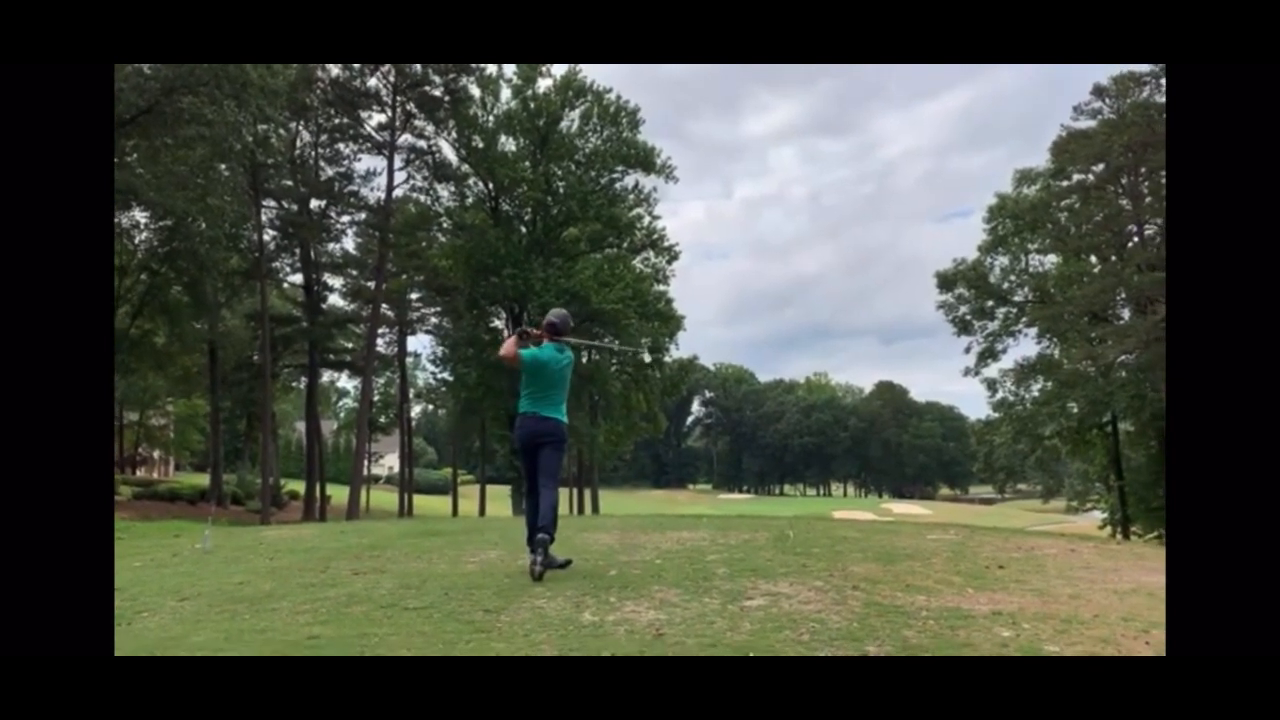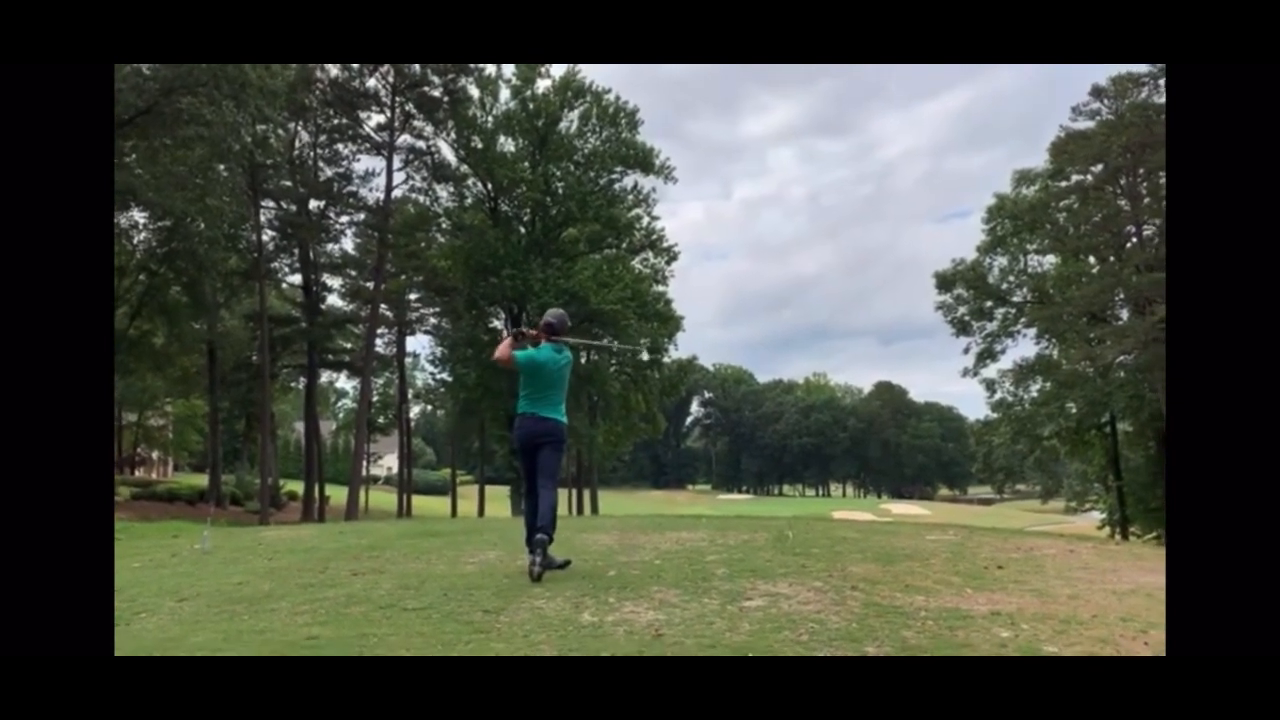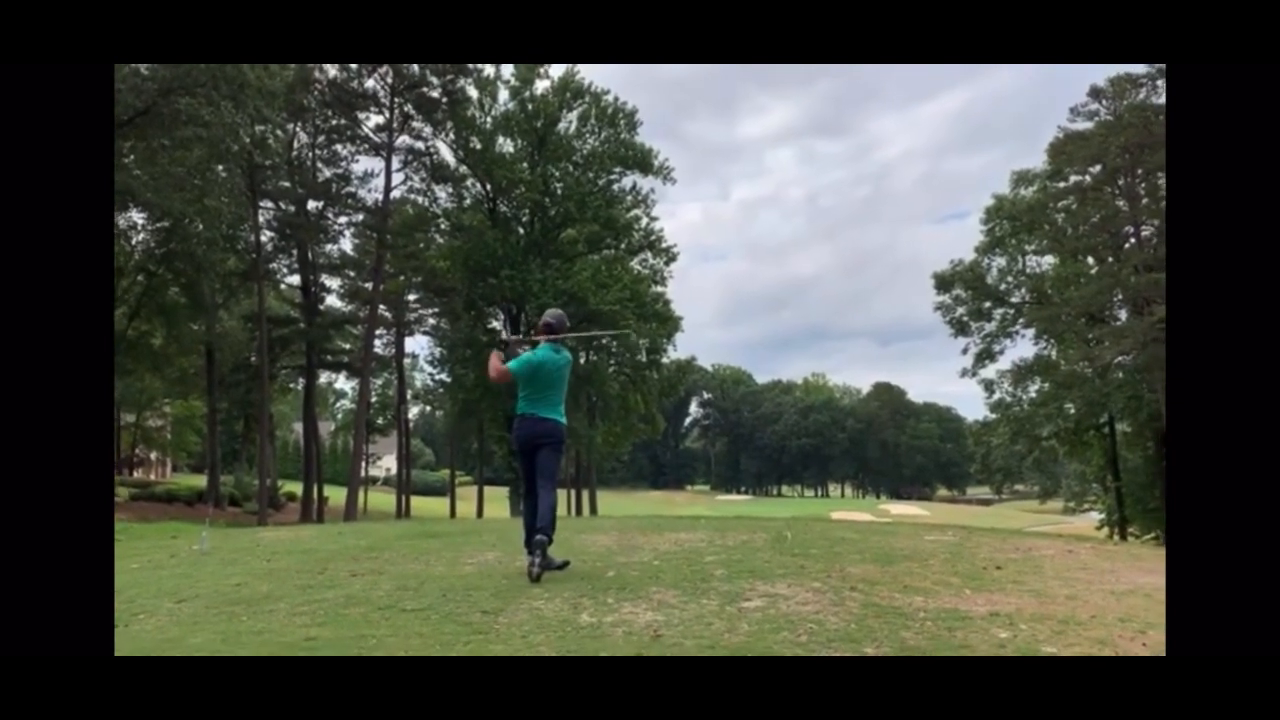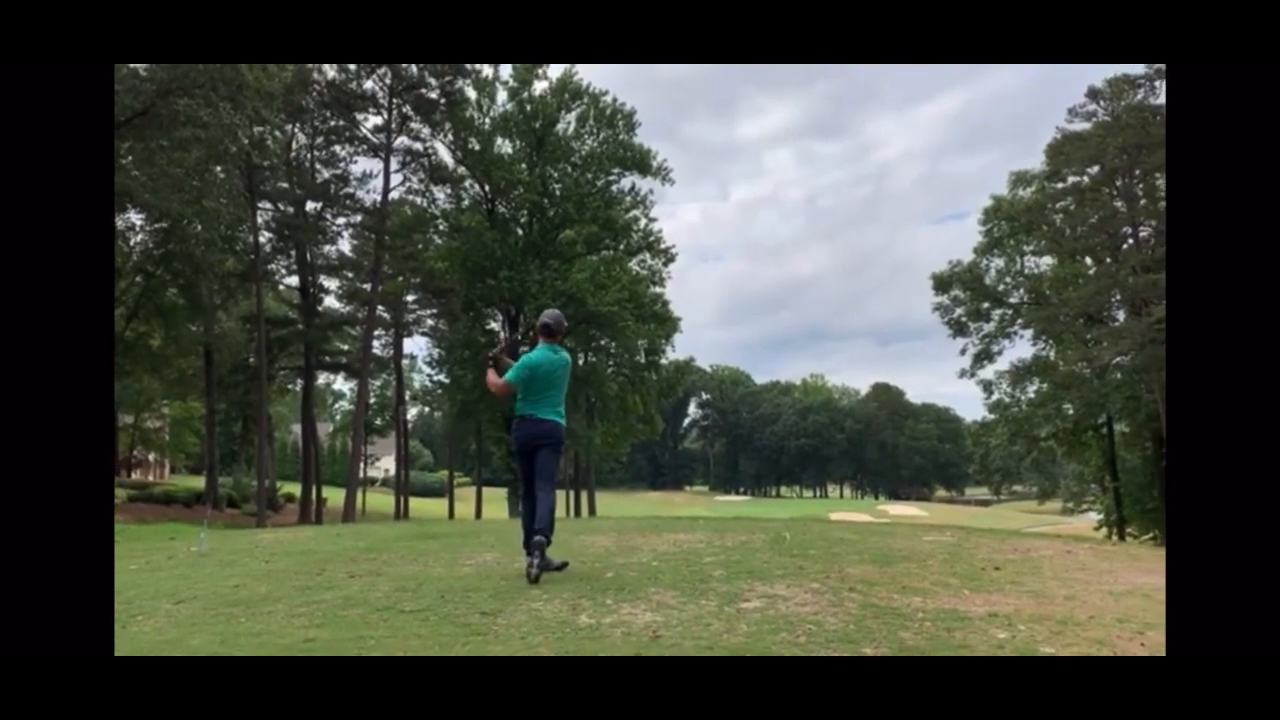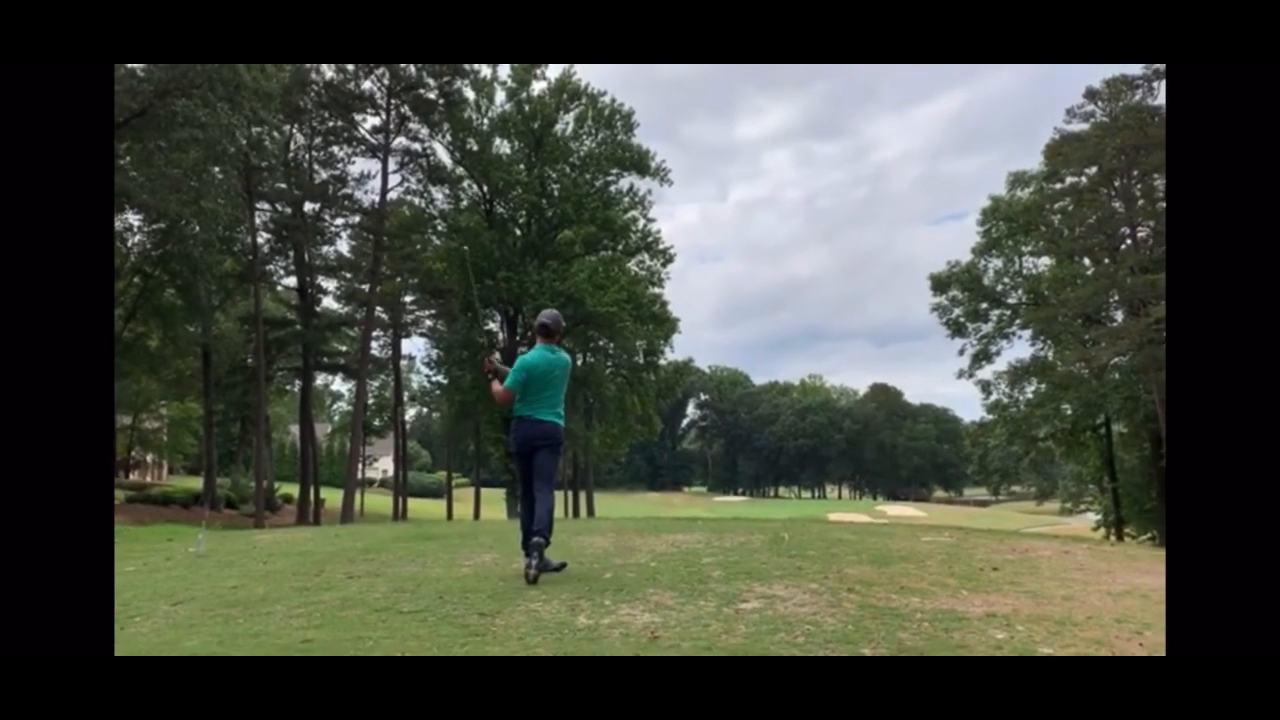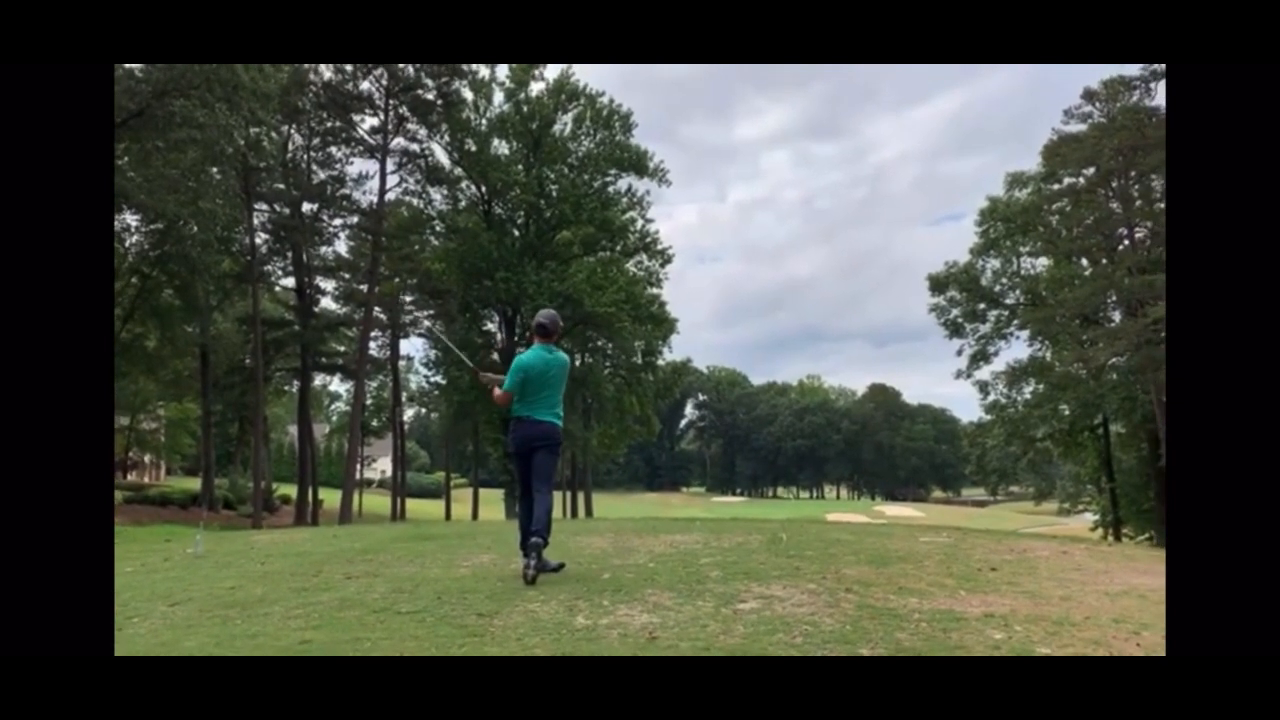
dt=0.1s
person 1, frame 1
left shoulder: (540, 356)
right shoulder: (567, 356)
left elbow: (506, 354)
left wrist: (518, 336)
right wrist: (537, 341)
left hip: (528, 425)
right hip: (554, 427)
left knee: (532, 489)
right knee: (548, 486)
left ankle: (537, 550)
right ankle: (544, 537)
person 1, frame 2
left shoulder: (537, 357)
right shoulder: (565, 356)
left elbow: (500, 357)
left wrist: (513, 337)
right wrist: (535, 342)
left hip: (526, 426)
right hip: (553, 427)
left knee: (531, 489)
right knee: (547, 486)
left ankle: (536, 550)
right ankle: (543, 538)
person 1, frame 3
left shoulder: (533, 358)
right shoulder: (565, 358)
left elbow: (496, 373)
left wrist: (497, 351)
right wrist: (517, 351)
left hip: (526, 427)
right hip: (552, 428)
left knee: (530, 490)
right knee: (547, 487)
left ankle: (534, 551)
right ankle: (542, 539)
person 1, frame 4
left shoulder: (531, 359)
right shoulder: (565, 359)
left elbow: (499, 389)
left wrist: (492, 369)
right wrist: (507, 362)
left hip: (525, 428)
right hip: (551, 429)
left knee: (528, 491)
right knee: (545, 489)
left ankle: (533, 552)
right ankle: (540, 540)
person 1, frame 5
left shoulder: (527, 360)
right shoulder: (565, 360)
left elbow: (504, 397)
left wrist: (494, 383)
right wrist: (500, 369)
left hip: (523, 429)
right hip: (551, 430)
left knee: (527, 492)
right knee: (544, 489)
left ankle: (532, 553)
right ankle: (539, 541)
person 1, frame 6
left shoulder: (523, 360)
right shoulder: (563, 361)
left elbow: (504, 400)
left wrist: (495, 387)
right wrist: (500, 379)
left hip: (522, 429)
right hip: (549, 430)
left knee: (525, 493)
right knee: (542, 490)
left ankle: (530, 553)
right ankle: (537, 542)
